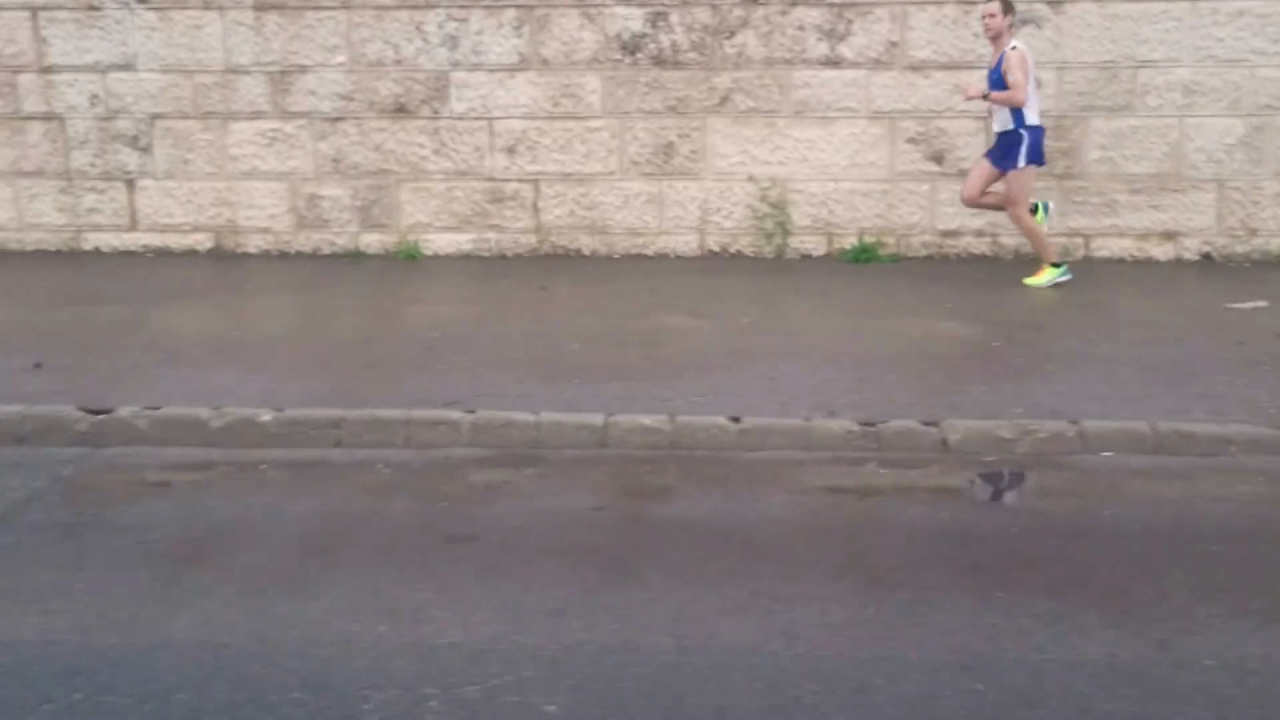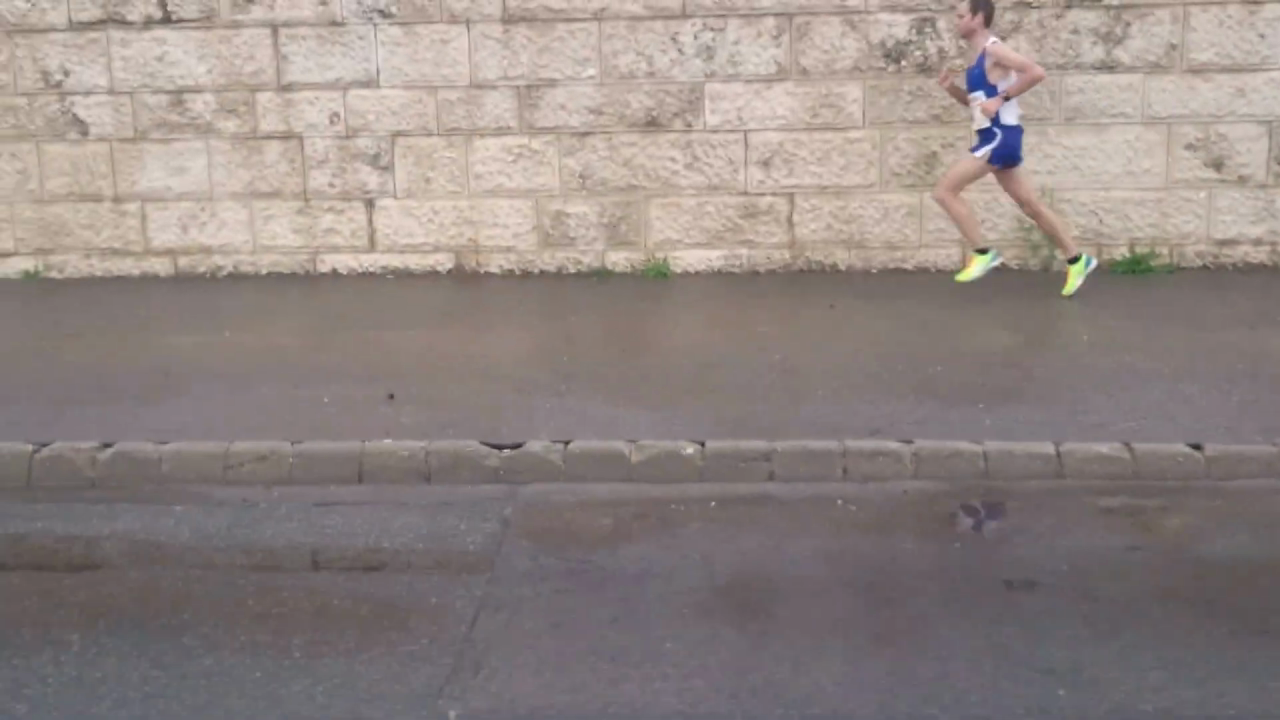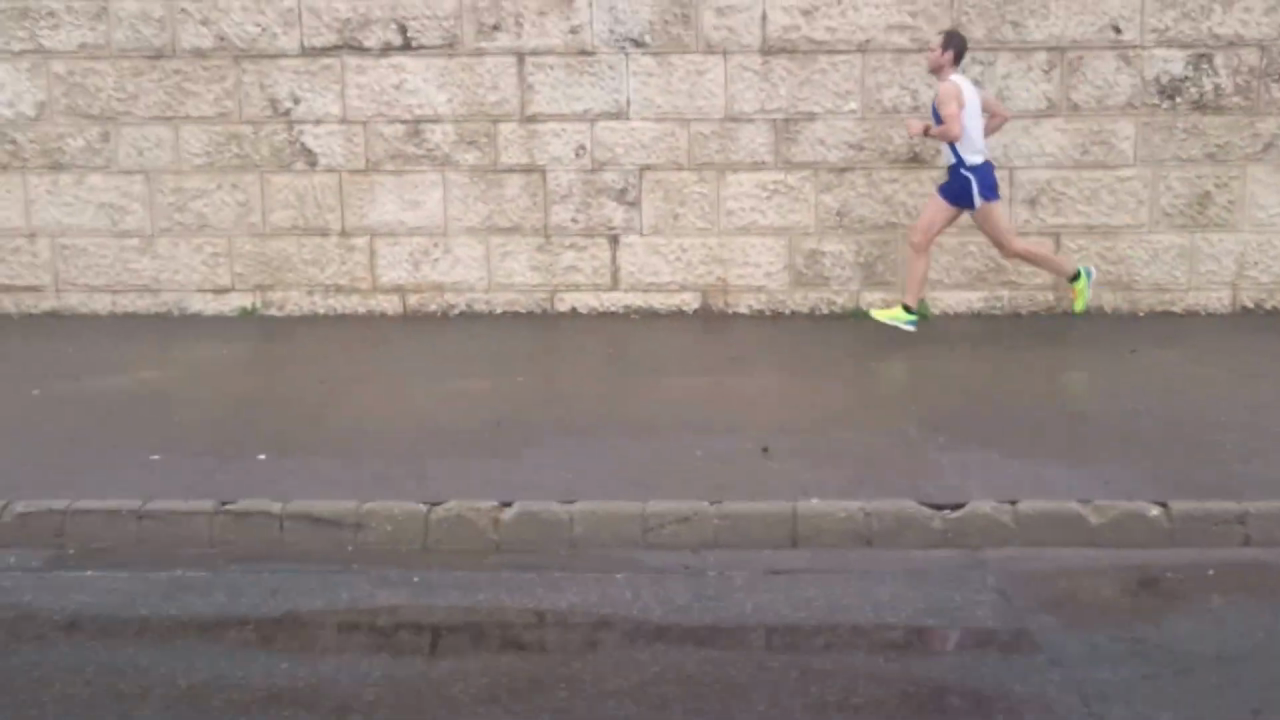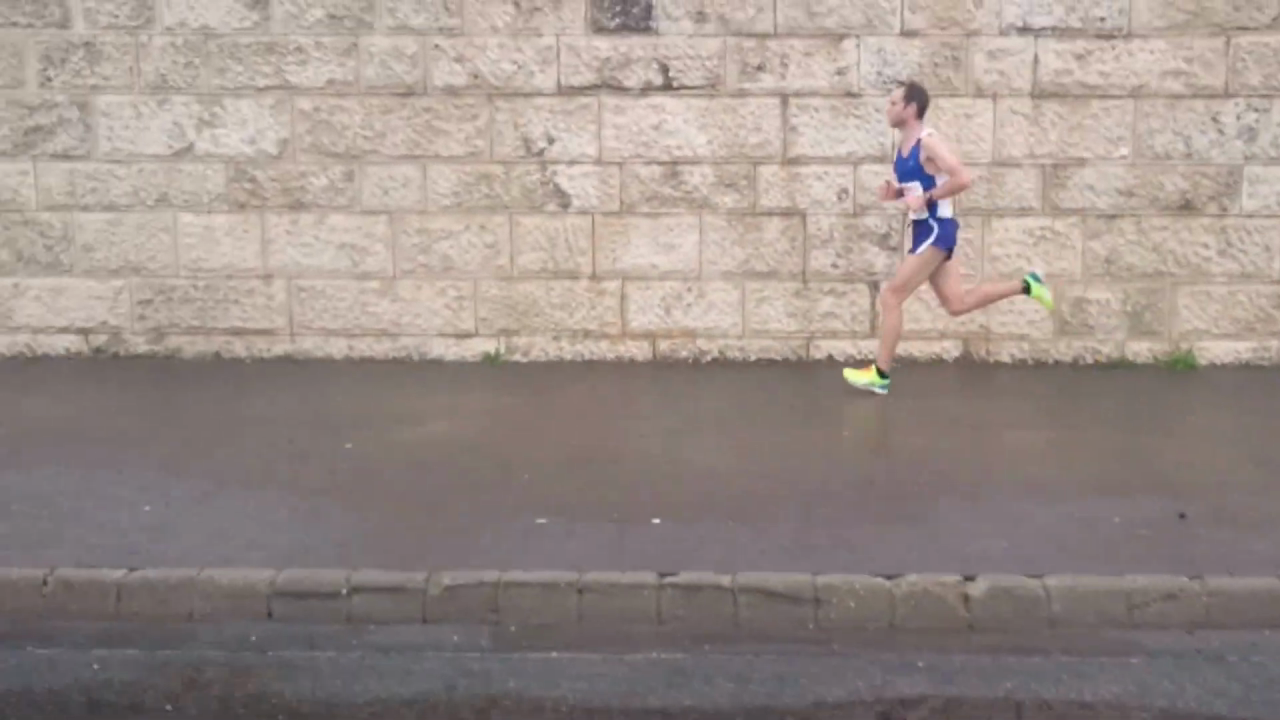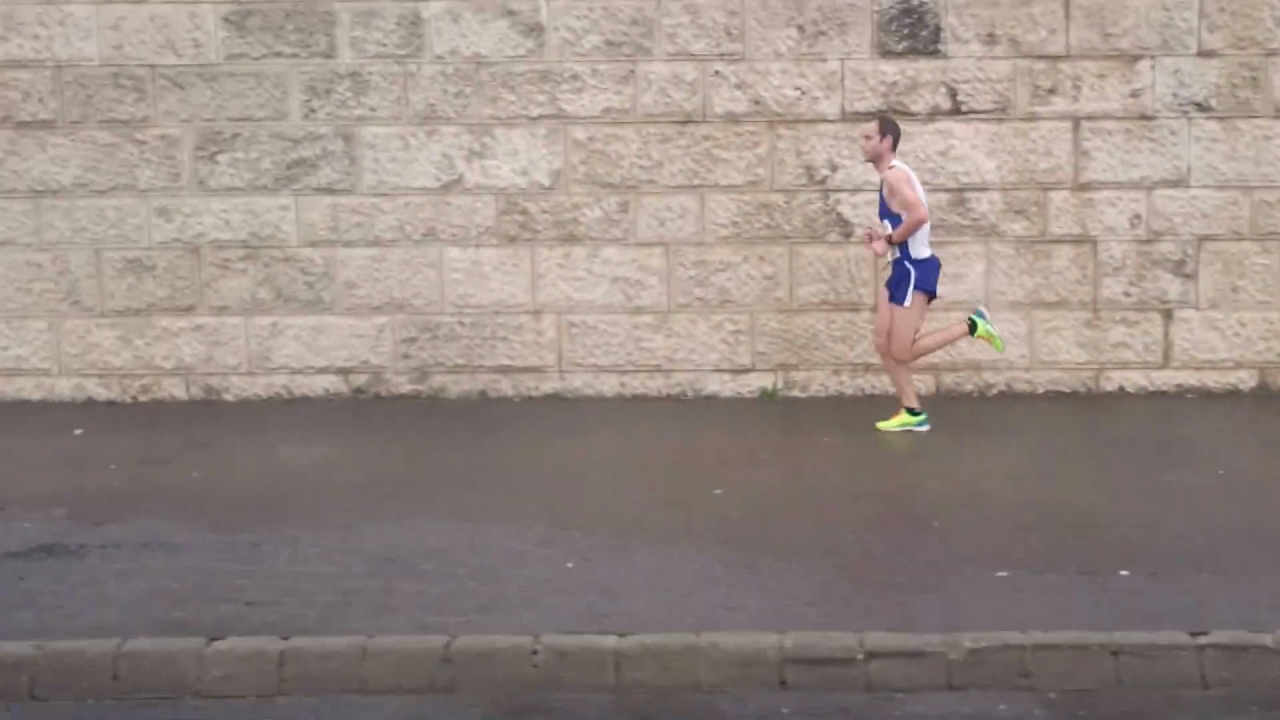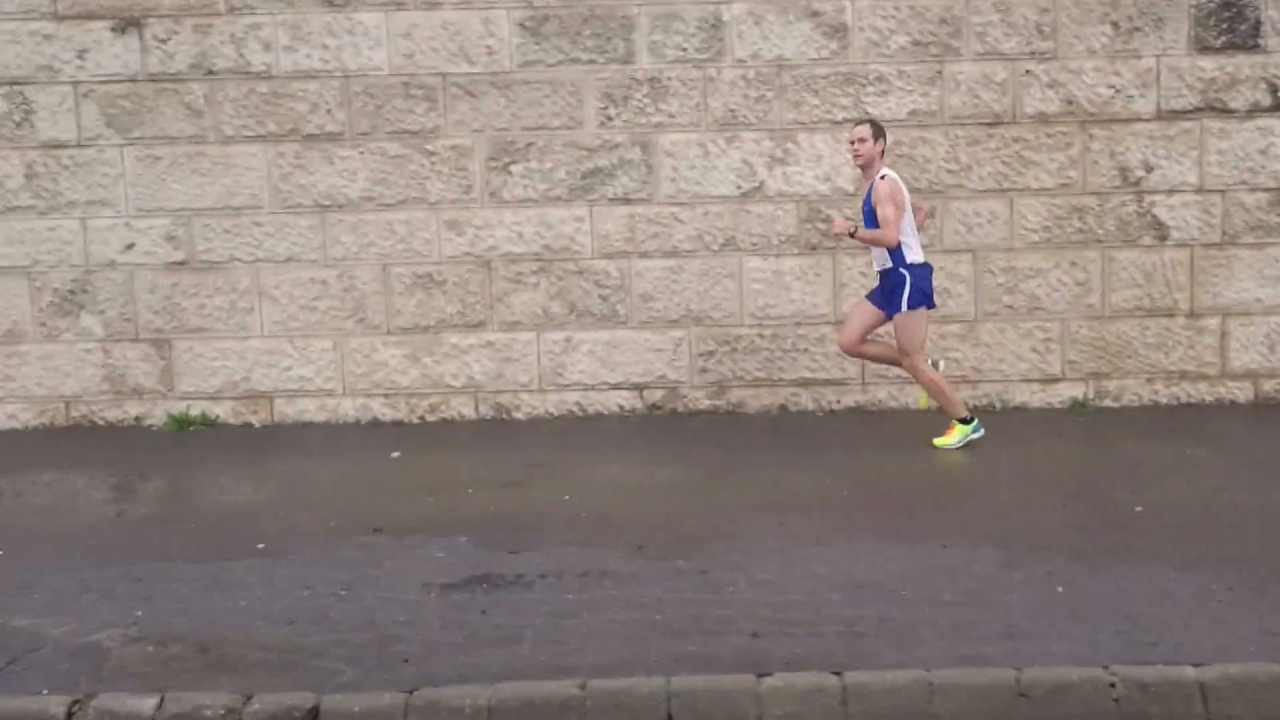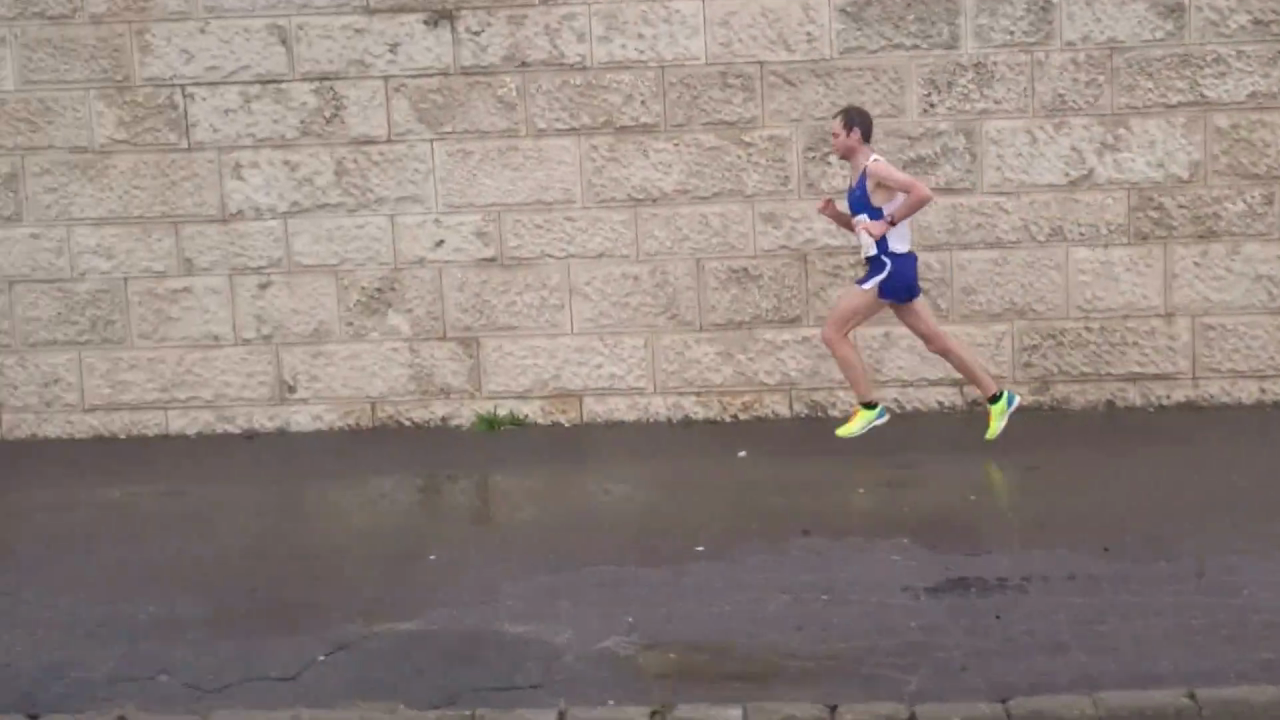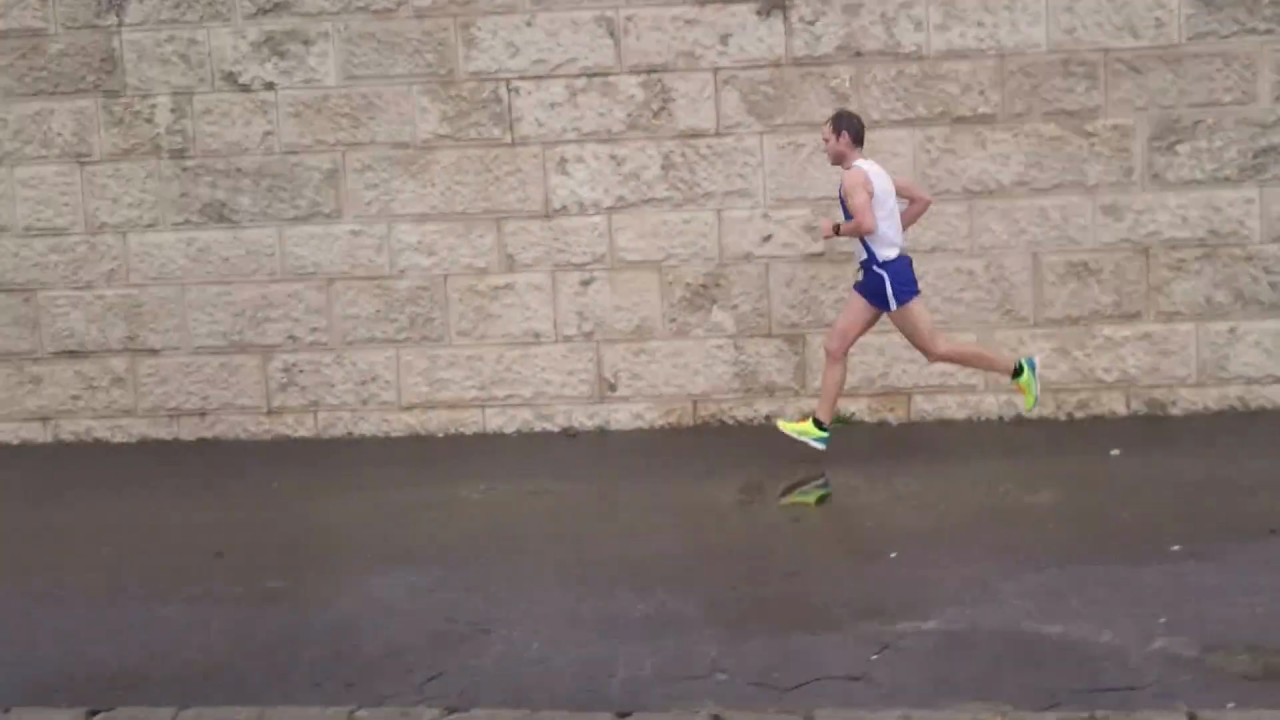
dt=0.4s
person 1, frame 1
left shoulder: (1014, 54)
right shoulder: (1001, 54)
left elbow: (1021, 97)
left wrist: (983, 95)
left hip: (1024, 139)
right hip: (1007, 140)
left knee: (1015, 211)
right knee: (969, 196)
left ankle: (1055, 265)
right ankle: (1032, 210)
person 1, frame 2
left shoulder: (994, 49)
right shoulder: (977, 54)
left elbow: (1037, 72)
right elbow: (972, 100)
left wrist: (1001, 99)
right wrist: (951, 88)
left hip: (1000, 138)
right hip: (993, 140)
left knee: (943, 191)
right knee: (1031, 207)
left ankle: (982, 252)
right ankle: (1076, 260)
person 1, frame 3
left shoulder: (947, 86)
right shoulder: (964, 86)
left elbow: (952, 131)
right elbow: (1003, 114)
left wrist: (924, 129)
left hip: (972, 177)
right hip: (961, 176)
left knee: (1007, 245)
right knee: (917, 238)
left ankle: (1076, 276)
right ankle: (906, 312)
person 1, frame 4
left shoulder: (928, 142)
right shoulder: (902, 146)
left elbow: (963, 178)
left wrist: (923, 199)
right wrist: (892, 192)
left hip: (937, 230)
right hip: (924, 232)
left knee: (890, 295)
right knee: (956, 305)
left ankle: (880, 373)
right ankle: (1026, 285)
person 1, frame 5
left shoulder: (894, 177)
right shoulder: (894, 180)
left elbow: (921, 215)
left wrist: (888, 242)
right wrist: (879, 238)
left hip: (913, 271)
right hip: (906, 270)
left knee: (904, 353)
right knee: (884, 345)
left ankle: (973, 325)
right ankle: (912, 412)
person 1, frame 6
left shoulder: (885, 183)
right shoulder: (878, 183)
left elbow: (891, 237)
right elbow: (922, 212)
left wrist: (850, 231)
left hip: (908, 279)
right hip: (893, 279)
left knee: (912, 361)
right knee: (848, 342)
left ankle: (964, 422)
right ankle: (924, 366)
person 1, frame 7
left shoulder: (876, 169)
right shoulder: (861, 173)
left elbow: (923, 192)
left wrist: (884, 224)
right wrist: (837, 216)
left hip: (891, 268)
right hip: (888, 268)
left knee: (831, 331)
right knee: (936, 340)
left ankle: (870, 406)
right ankle: (998, 398)
person 1, frame 8
left shoulder: (852, 175)
right shoulder: (873, 172)
left elbow: (864, 223)
right elbow: (924, 199)
left wrist: (836, 229)
left hip: (888, 274)
right hip: (879, 271)
left knee: (934, 349)
right knee: (834, 345)
left ankle: (1018, 370)
right ankle: (819, 427)
